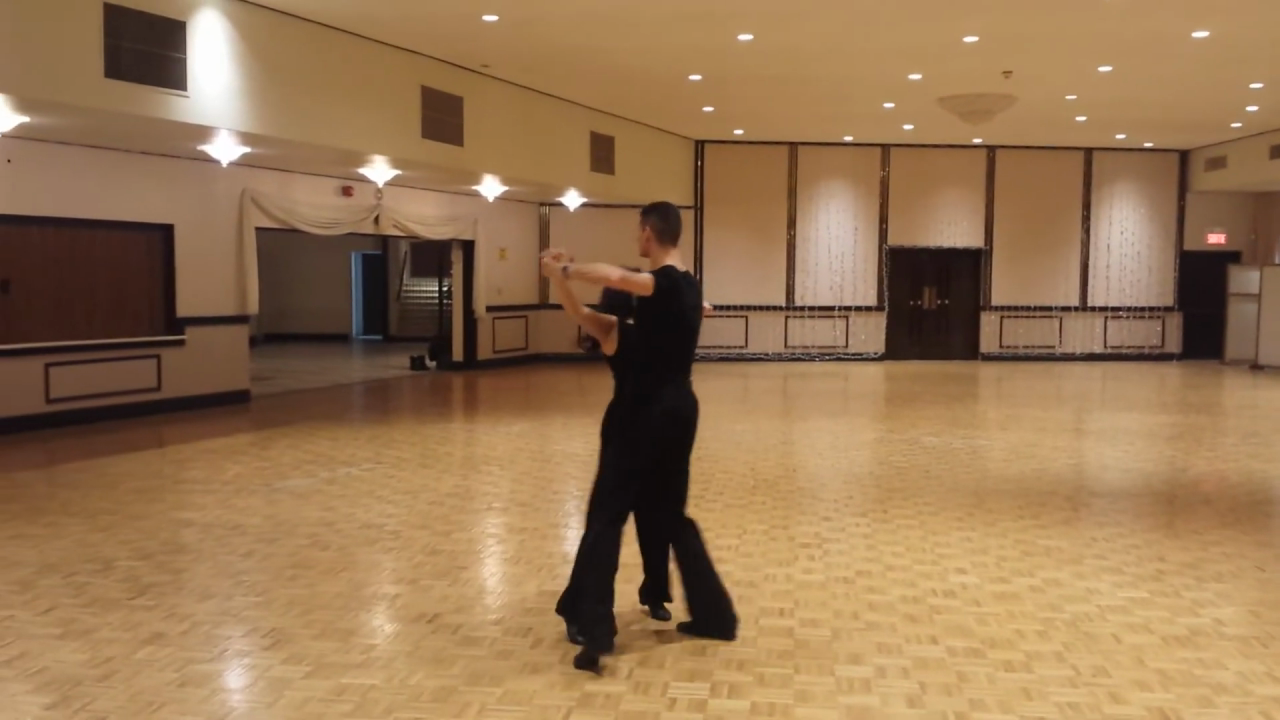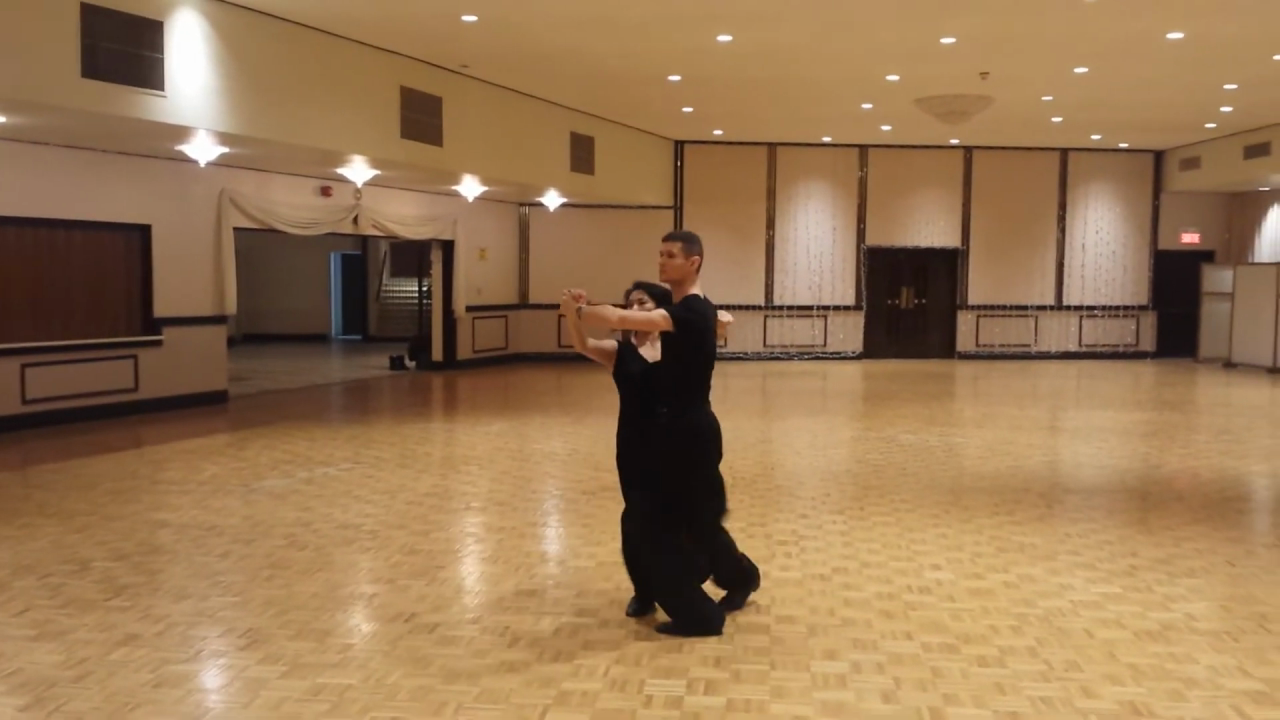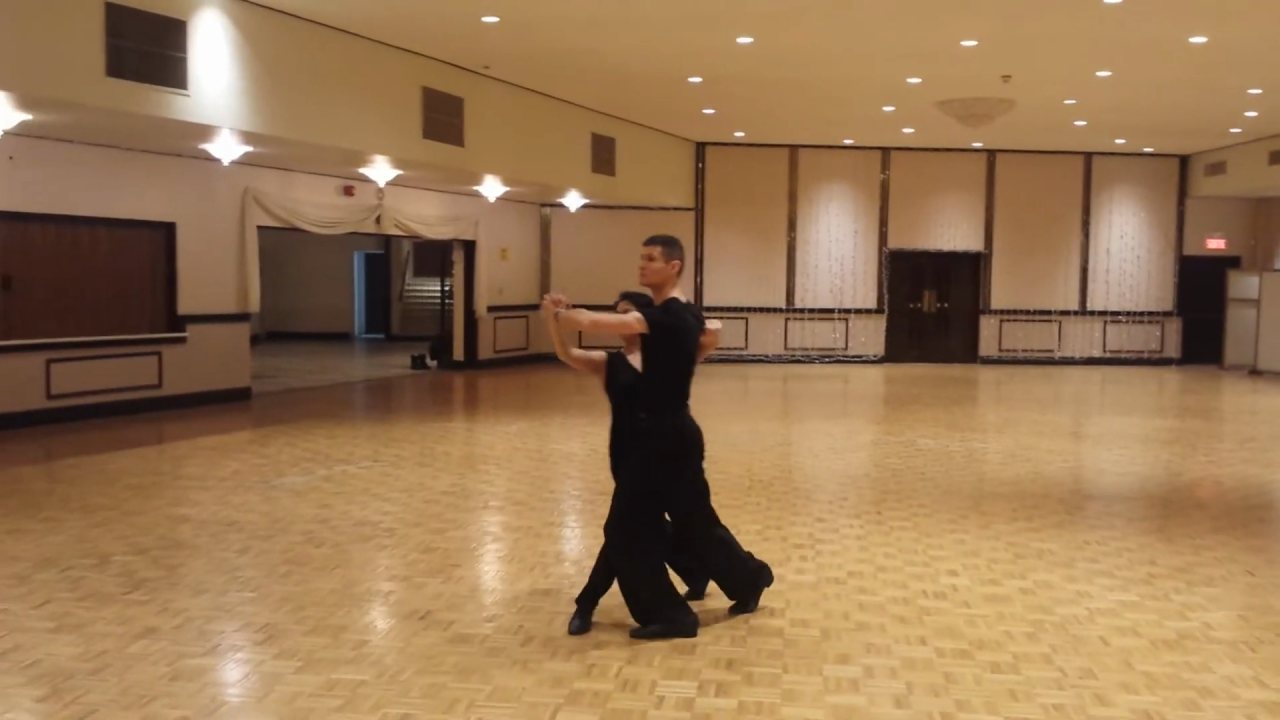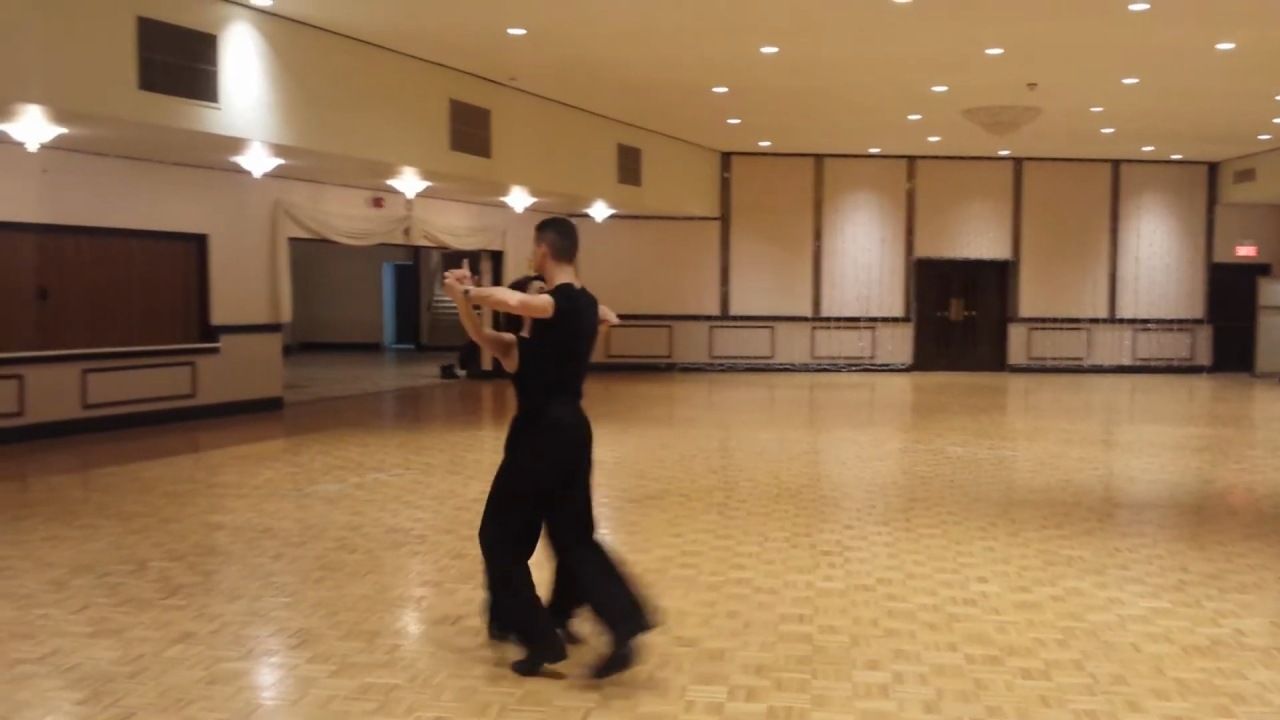
dt=0.5s
person 1, frame 1
left shoulder: (661, 282)
right shoulder: (687, 285)
left elbow: (617, 277)
left wrist: (565, 270)
left hip: (648, 411)
right hip: (677, 408)
left knee: (607, 515)
right knee: (670, 515)
left ankle: (596, 632)
right ankle: (714, 614)
person 1, frame 2
left shoulder: (692, 312)
right shoulder: (694, 310)
left elbow: (625, 320)
left wrist: (582, 311)
left hip: (690, 433)
right hip: (676, 430)
left knee: (695, 529)
right knee: (658, 529)
person 1, frame 3
left shoulder: (669, 317)
right shoulder: (685, 315)
left elbow: (598, 323)
right elbow: (709, 332)
left wrist: (560, 313)
left hip: (669, 438)
right hip: (659, 435)
left knee: (697, 526)
right knee: (634, 529)
left ankle: (742, 583)
person 1, frame 4
left shoulder: (561, 302)
right shoulder: (585, 302)
left elbow: (512, 301)
left wrist: (468, 291)
left hip: (543, 430)
right hip: (570, 428)
left knee: (502, 537)
right knee: (573, 535)
left ankle: (543, 642)
right ankle: (625, 620)
person 2, frame 1
right shoulder: (610, 328)
right elbow: (574, 309)
right wrist: (559, 277)
right hip: (623, 428)
left knee: (654, 514)
left ankle: (654, 593)
right ankle: (575, 607)
person 2, frame 2
right shoulder: (617, 350)
left elbow: (720, 323)
right elbow: (583, 344)
left wrist: (721, 320)
right wrist: (571, 312)
right hip: (634, 444)
right knee: (639, 520)
right ankle: (646, 589)
person 2, frame 3
right shoulder: (608, 362)
left elbow: (711, 336)
right elbow: (566, 354)
left wrist: (708, 330)
right wrist: (552, 318)
right hip: (628, 455)
person 2, frame 4
right shoulder: (511, 345)
left elbow: (605, 319)
right elbow: (477, 332)
left wrist: (602, 318)
right wrist: (462, 297)
left ankle: (560, 613)
